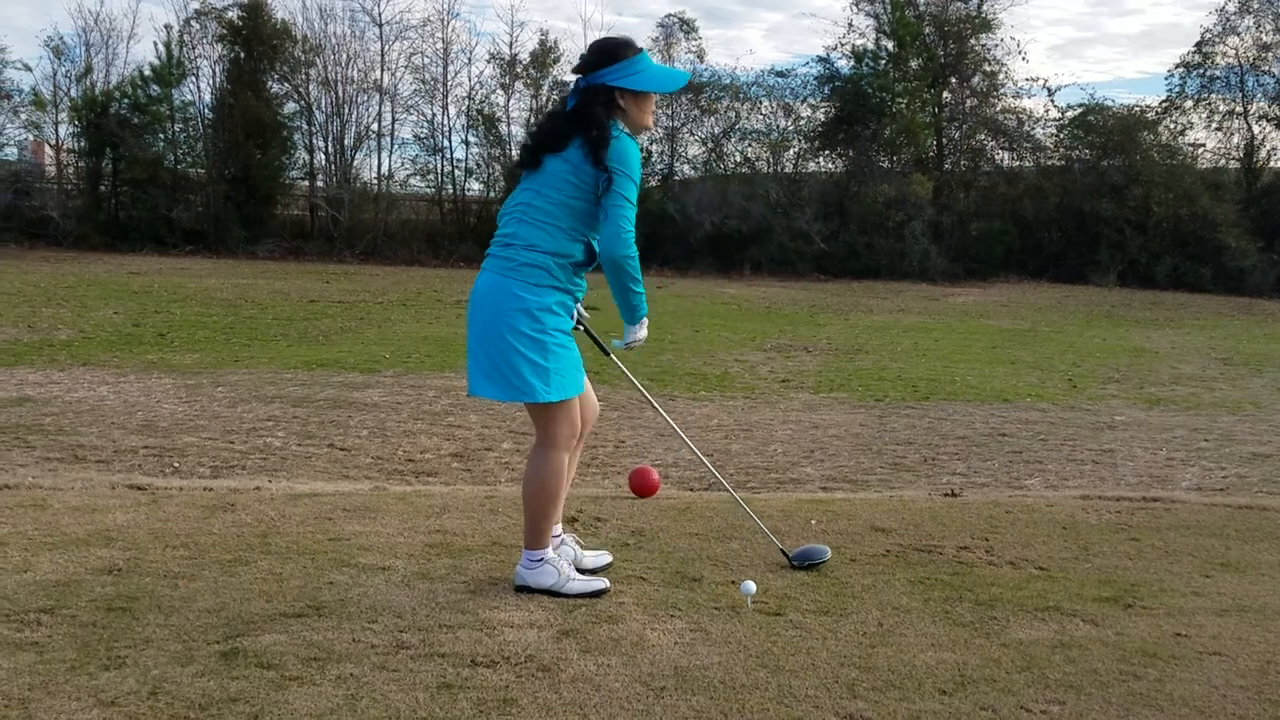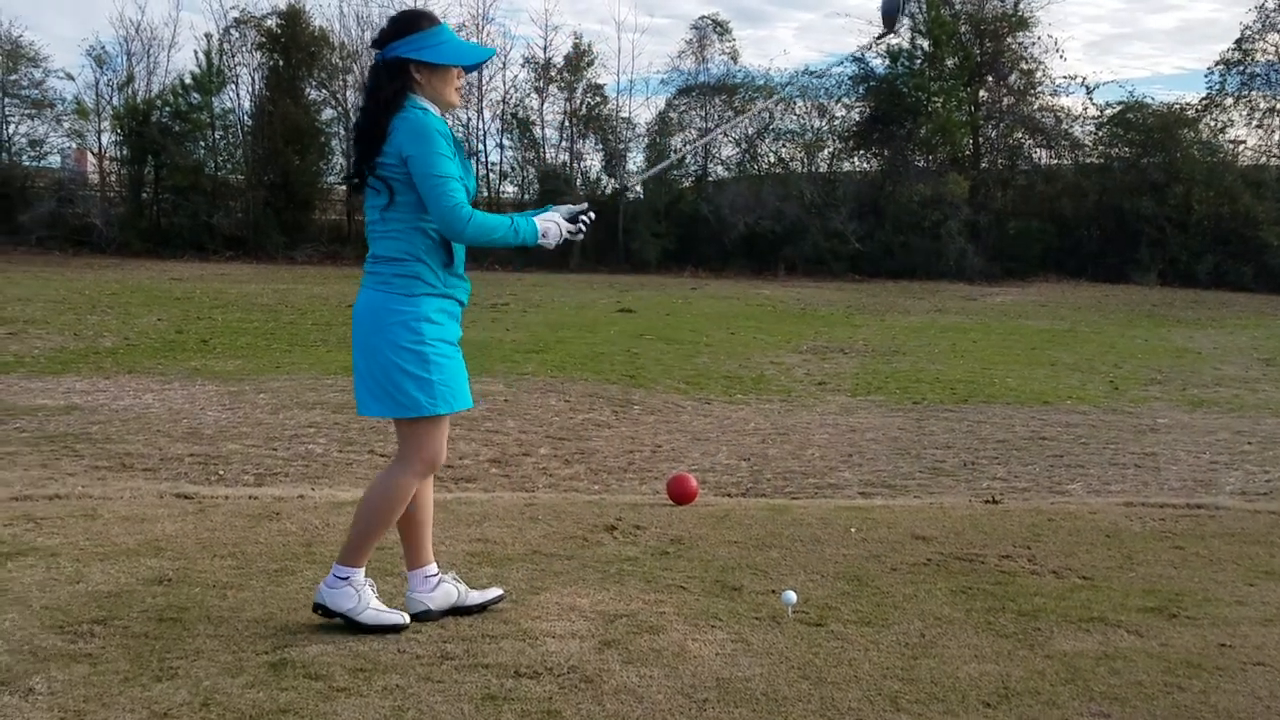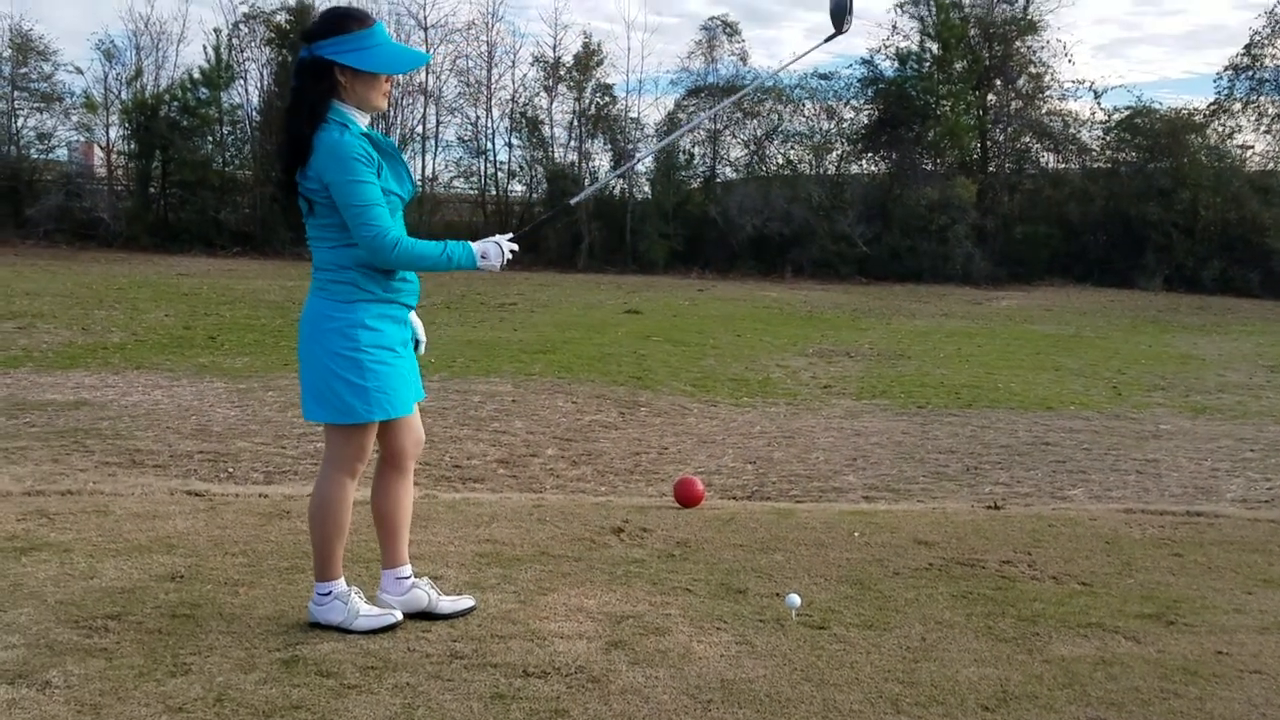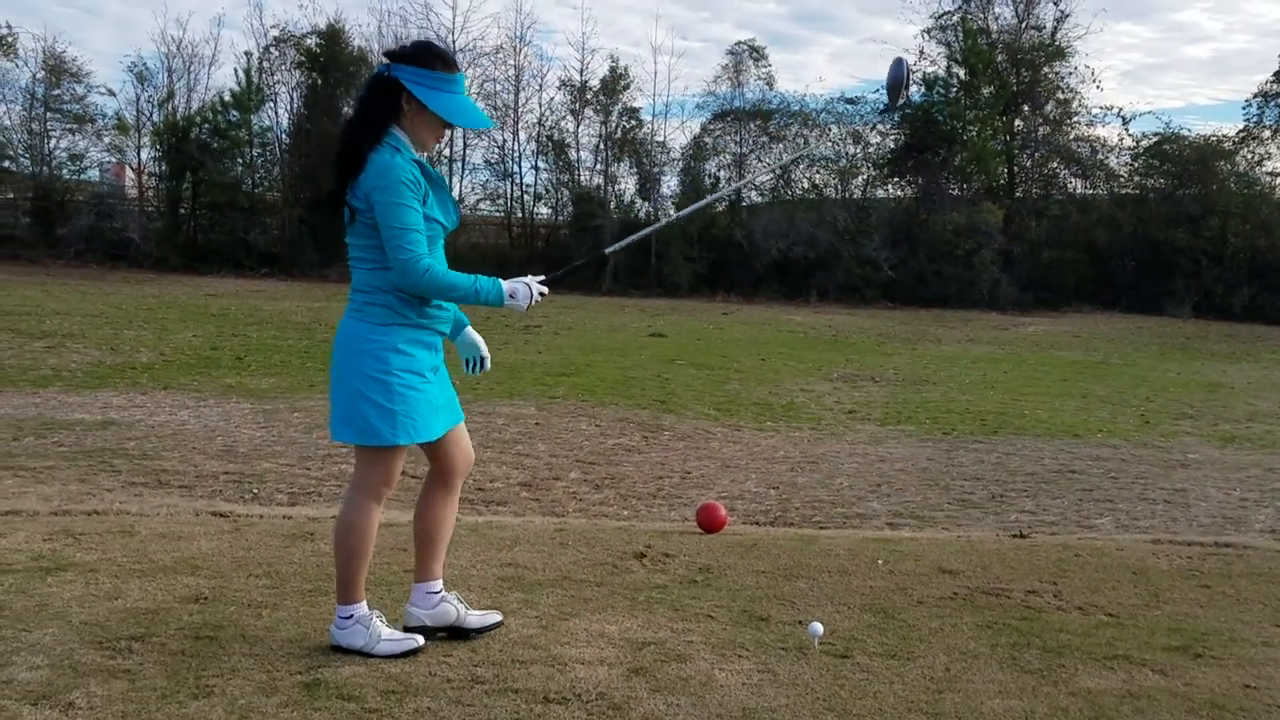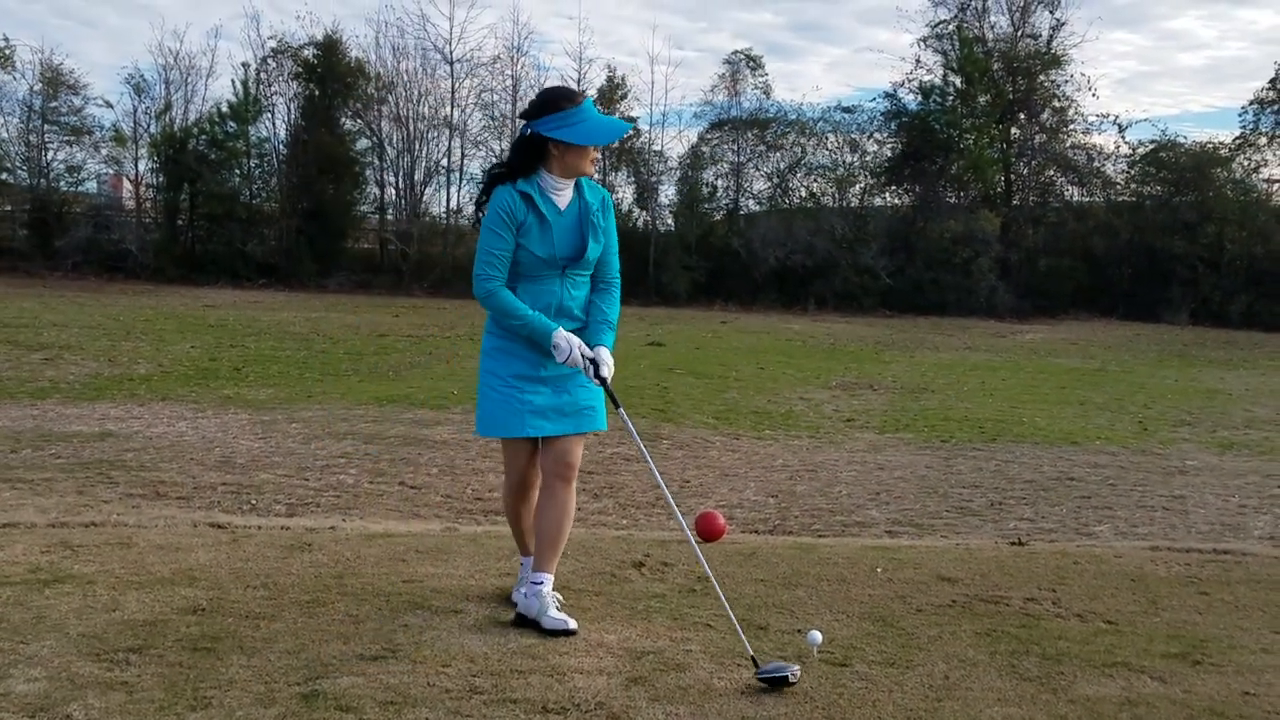
dt=1s
person 1, frame 1
left shoulder: (566, 141)
right shoulder: (616, 148)
left elbow: (513, 214)
right elbow: (617, 247)
right wrist: (636, 320)
left hip: (506, 292)
right hip: (531, 302)
left knee: (582, 414)
right knee: (560, 433)
left ankle: (549, 539)
right ankle: (538, 561)
person 1, frame 2
left shoulder: (394, 131)
right shoulder: (420, 126)
left elbow: (436, 226)
right elbow: (458, 222)
left wrist: (541, 224)
right wrist: (532, 226)
left hip: (394, 308)
right hip: (412, 312)
left knee: (415, 454)
right knee: (422, 457)
left ankle: (426, 584)
right ankle: (344, 581)
person 1, frame 3
left shoulder: (354, 137)
right shoulder: (339, 144)
right elbow: (381, 244)
left wrist: (403, 307)
right wrist: (472, 254)
left hip: (378, 320)
right hip: (354, 322)
left knee: (404, 449)
right knee: (347, 462)
left ankle: (399, 585)
right ankle: (329, 597)
person 1, frame 4
left shoulder: (403, 166)
right shoulder: (391, 169)
right elbow: (413, 270)
left wrist: (459, 326)
right wrist: (500, 292)
left hip: (415, 346)
right hip: (387, 347)
left knee: (455, 463)
right knee: (375, 483)
left ankle: (427, 600)
right ankle: (350, 619)
person 1, frame 5
left shoulder: (597, 202)
right shoulder: (510, 201)
left elbow: (607, 281)
right elbow: (487, 287)
left wrist: (601, 342)
right wrist: (550, 333)
left hip: (572, 358)
right hip: (514, 356)
left knee: (563, 470)
right knee: (521, 475)
left ankle: (537, 590)
right ankle: (529, 564)
